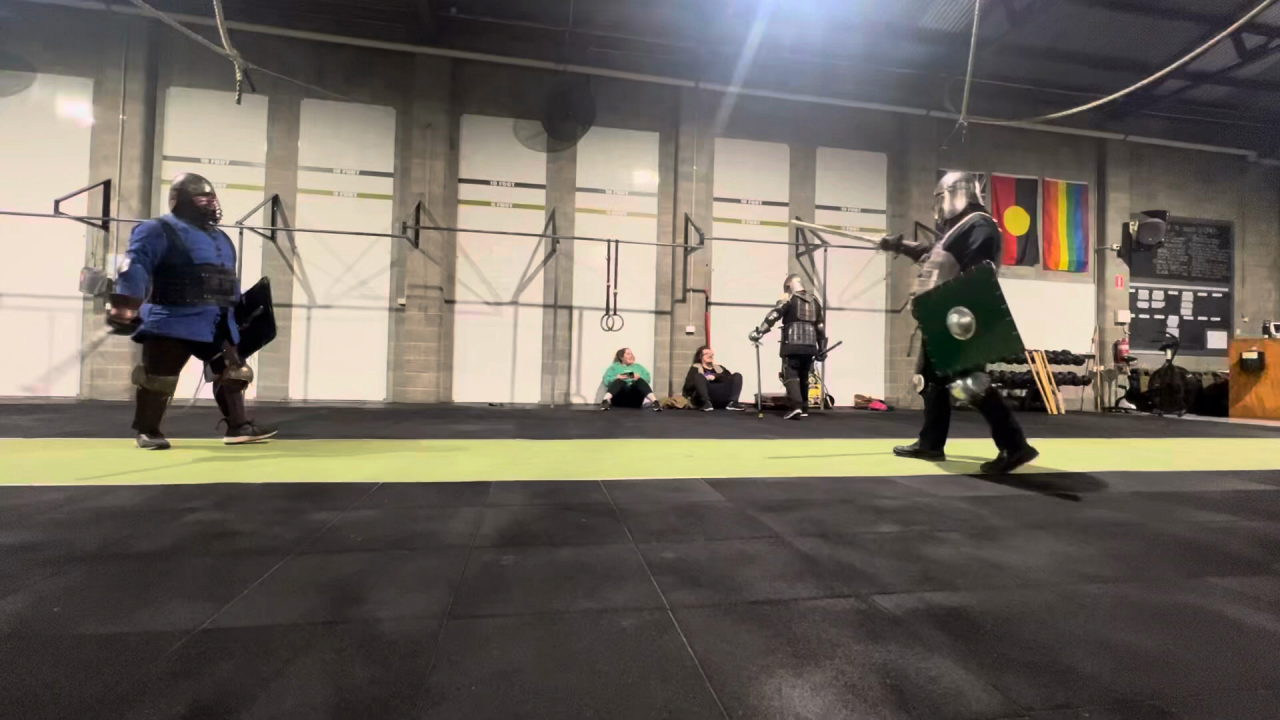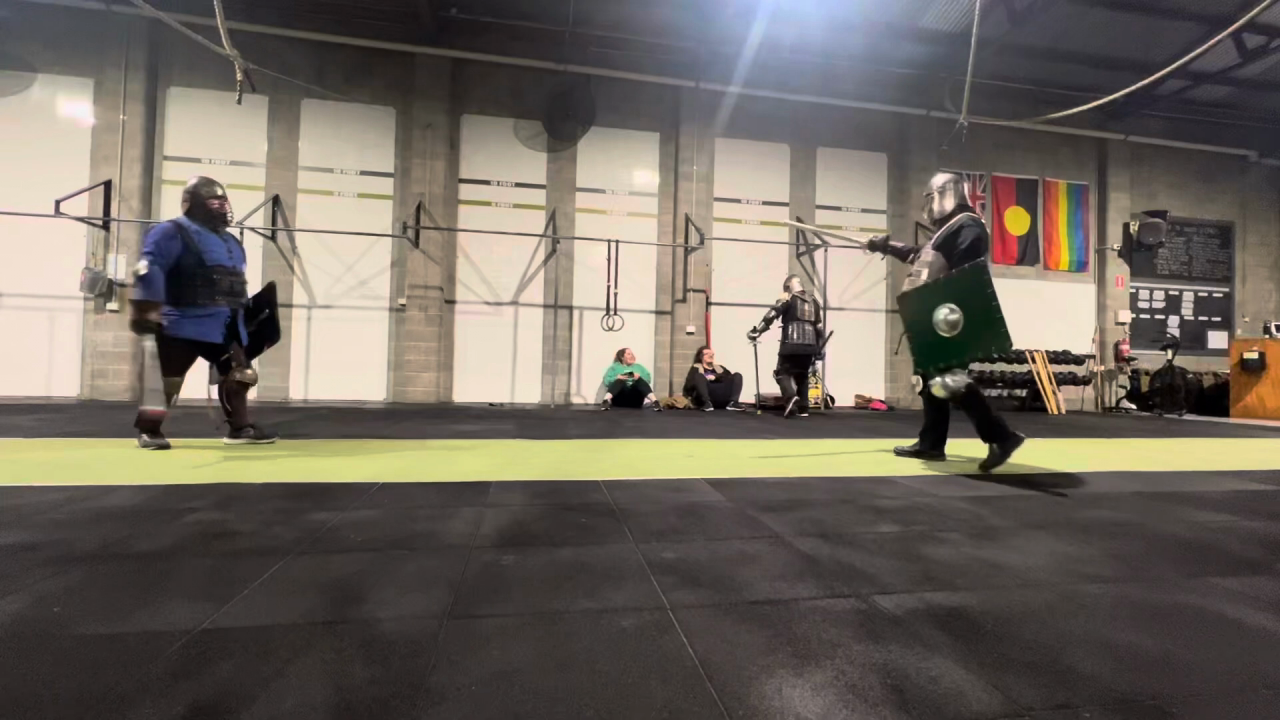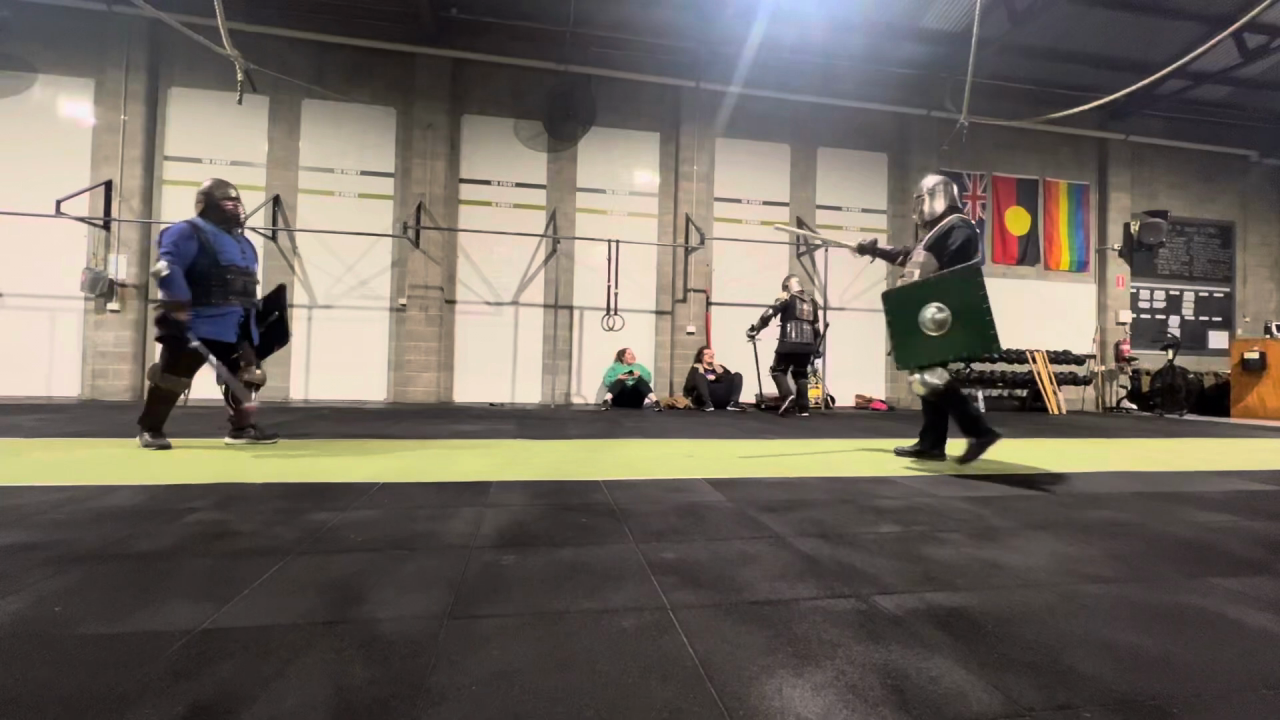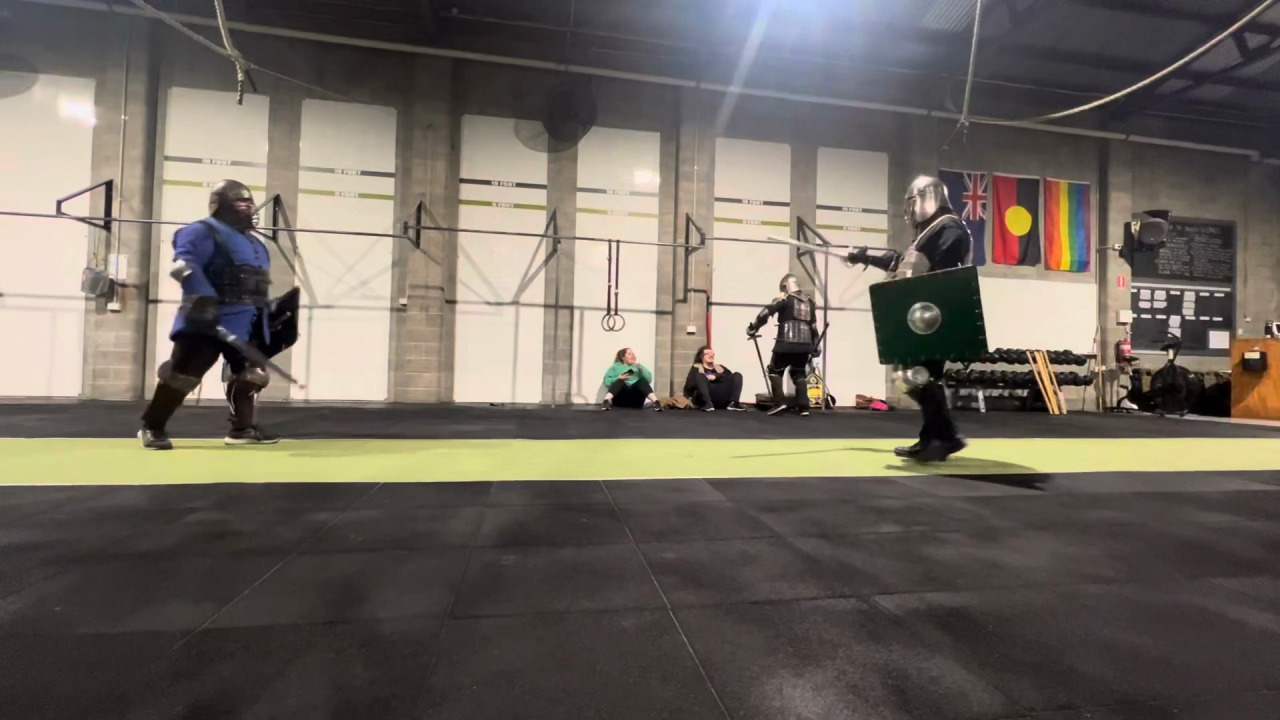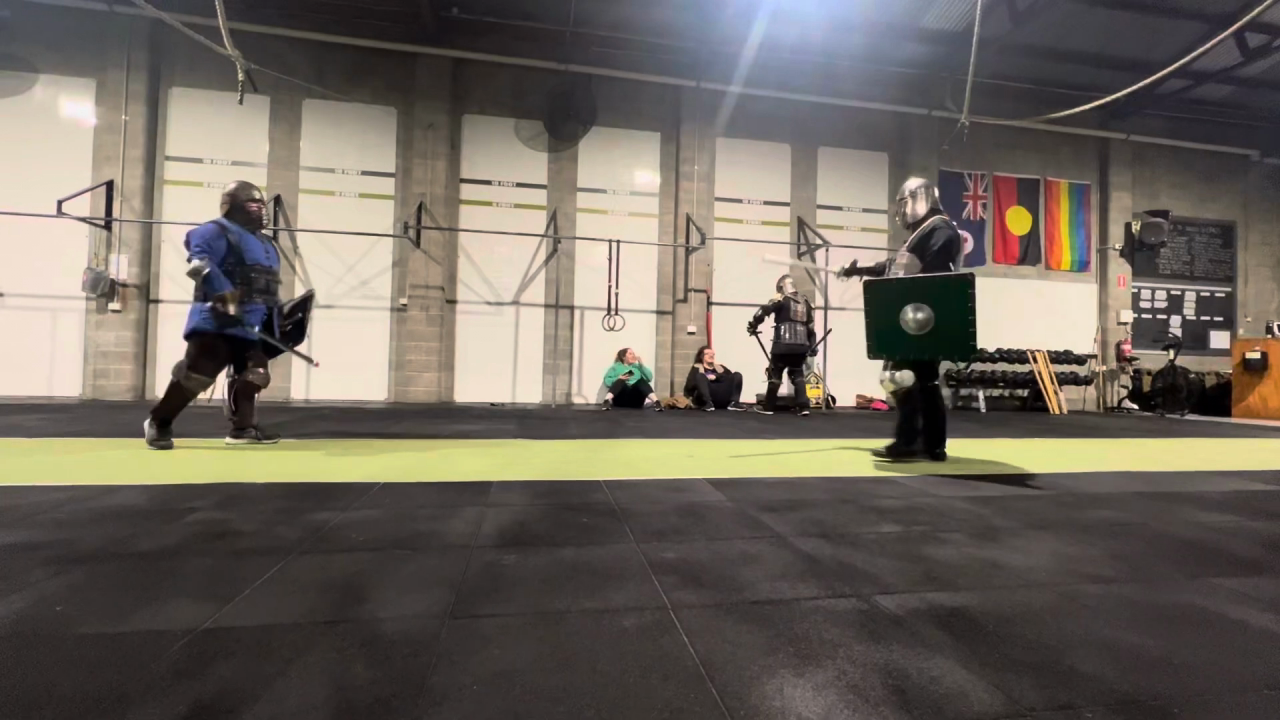
dt=0.1s
person 1, frame 1
left shoulder: (980, 226)
right shoulder: (958, 229)
right elbow: (931, 253)
right wrist: (900, 245)
left knee: (970, 382)
right knee: (932, 379)
left ankle: (1014, 445)
right ankle: (930, 443)
person 1, frame 2
left shoulder: (968, 226)
right shoulder: (949, 229)
right elbow: (918, 254)
right wrist: (886, 246)
left knee: (949, 379)
right knee: (930, 380)
left ankle: (1001, 437)
right ankle: (931, 443)
person 1, frame 3
left shoulder: (959, 227)
right shoulder: (939, 230)
right elbow: (908, 256)
right wrist: (875, 249)
left knee: (930, 375)
right knee: (931, 377)
left ankle: (980, 431)
right ankle: (931, 443)
person 1, frame 4
left shoulder: (949, 227)
right shoulder: (932, 231)
left elbow: (949, 274)
right elbow: (898, 260)
right wrist: (865, 255)
left knee: (913, 373)
right knee: (926, 376)
left ankle: (946, 435)
right ankle: (932, 442)
person 1, frame 5
left shoulder: (940, 229)
right shoulder: (925, 232)
left elbow: (939, 274)
right elbow: (896, 267)
right wrist: (859, 270)
left knee: (902, 373)
right knee: (925, 380)
left ankle: (906, 442)
right ankle: (932, 443)
person 2, frame 1
left shoulder: (219, 238)
right shoulder: (160, 230)
left elbow: (230, 279)
right elbow: (133, 266)
right wrist: (125, 304)
left hip: (215, 323)
right hip: (174, 318)
left knee: (232, 370)
right knee: (159, 376)
left ankle: (239, 427)
right ankle: (147, 430)
person 2, frame 2
left shoulder: (229, 241)
right shoulder: (173, 232)
left elbow: (237, 282)
right elbow: (149, 269)
left wrist: (246, 313)
right wrist: (148, 307)
left hip: (224, 324)
right hip: (185, 319)
left knee: (238, 372)
right knee: (168, 376)
left ankle: (241, 429)
right ankle: (148, 431)
person 2, frame 3
left shoulder: (240, 240)
right shoulder: (190, 233)
left elbow: (247, 282)
right elbow: (168, 268)
left wrist: (252, 314)
right wrist: (176, 305)
left hip: (234, 322)
right hip: (198, 319)
left knee: (246, 373)
right knee: (174, 373)
left ankle: (242, 428)
right ankle: (149, 429)
person 2, frame 4
left shoulder: (252, 242)
right shoulder: (203, 232)
left elbow: (258, 282)
right elbow: (186, 267)
left wrist: (263, 316)
right wrist: (203, 302)
left hip: (246, 323)
right hip: (211, 319)
left knee: (249, 374)
right knee: (183, 373)
left ankle: (243, 428)
right ankle: (152, 426)
person 2, frame 5
left shoulder: (262, 242)
right shoulder: (215, 232)
left elbow: (268, 282)
right elbow: (201, 266)
right wrist: (226, 298)
left hip: (253, 321)
right hip: (221, 318)
left knee: (253, 373)
right knee: (200, 370)
left ankle: (243, 428)
right ankle: (160, 423)
